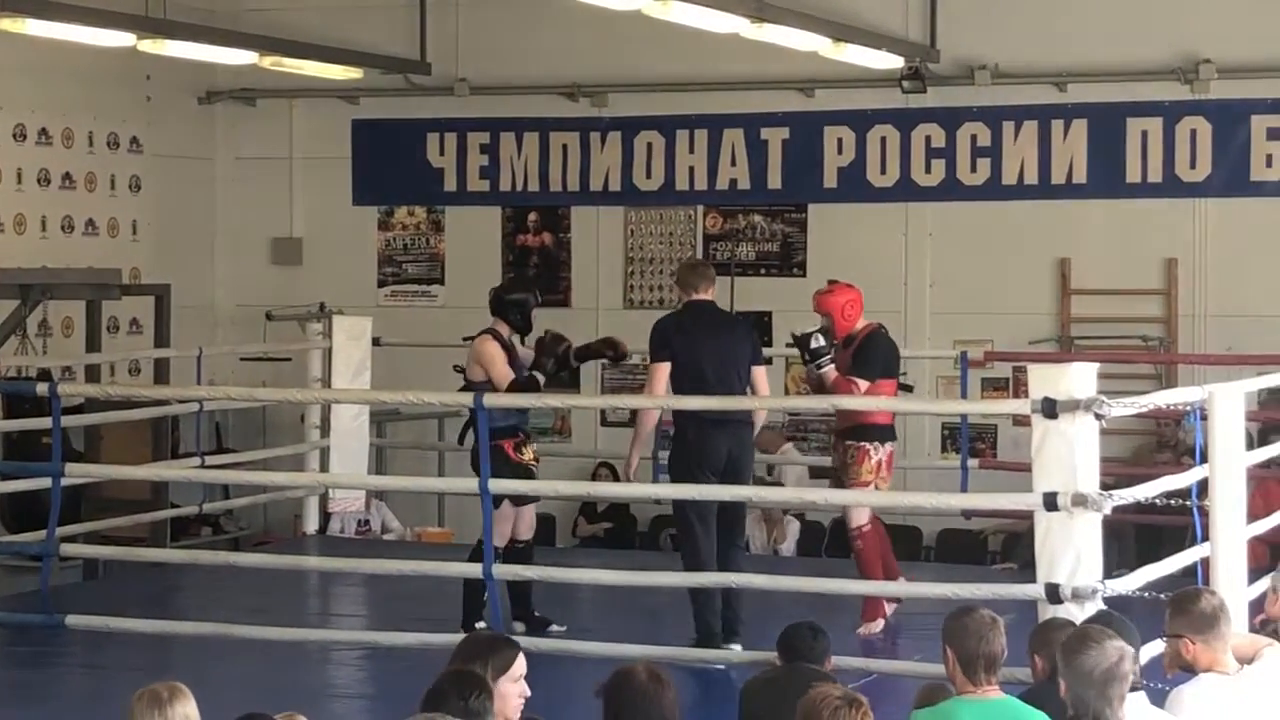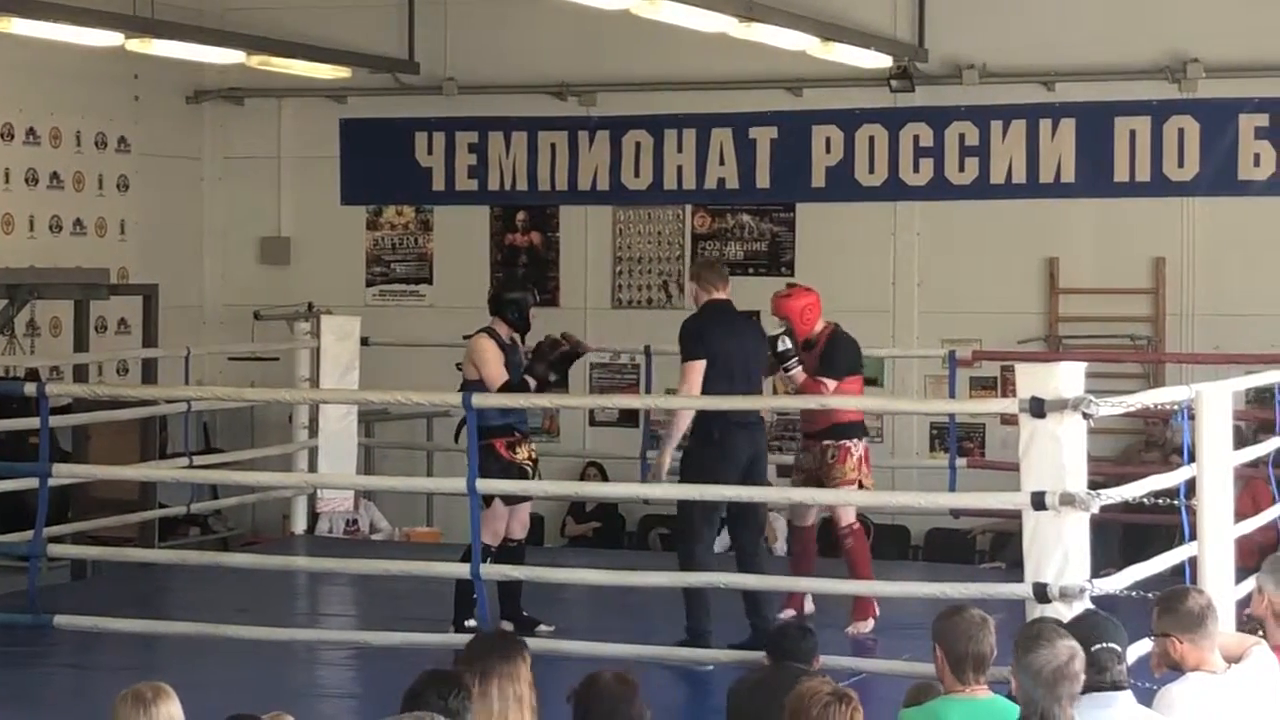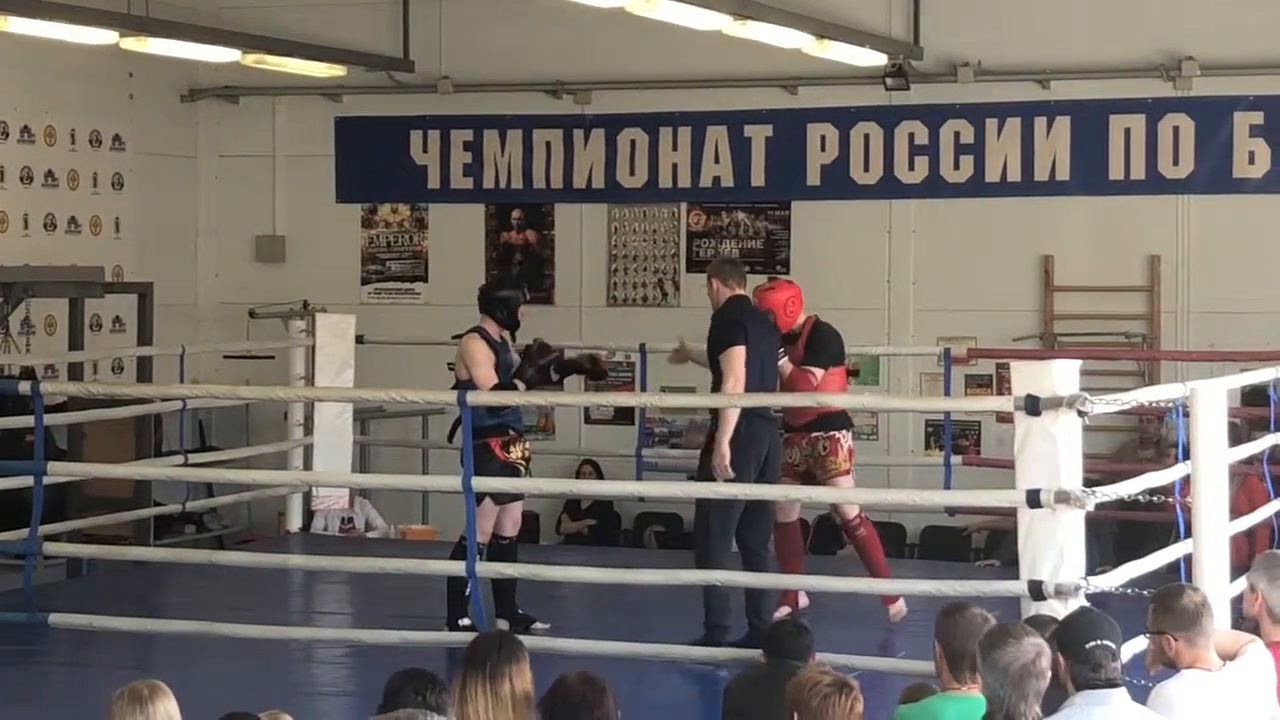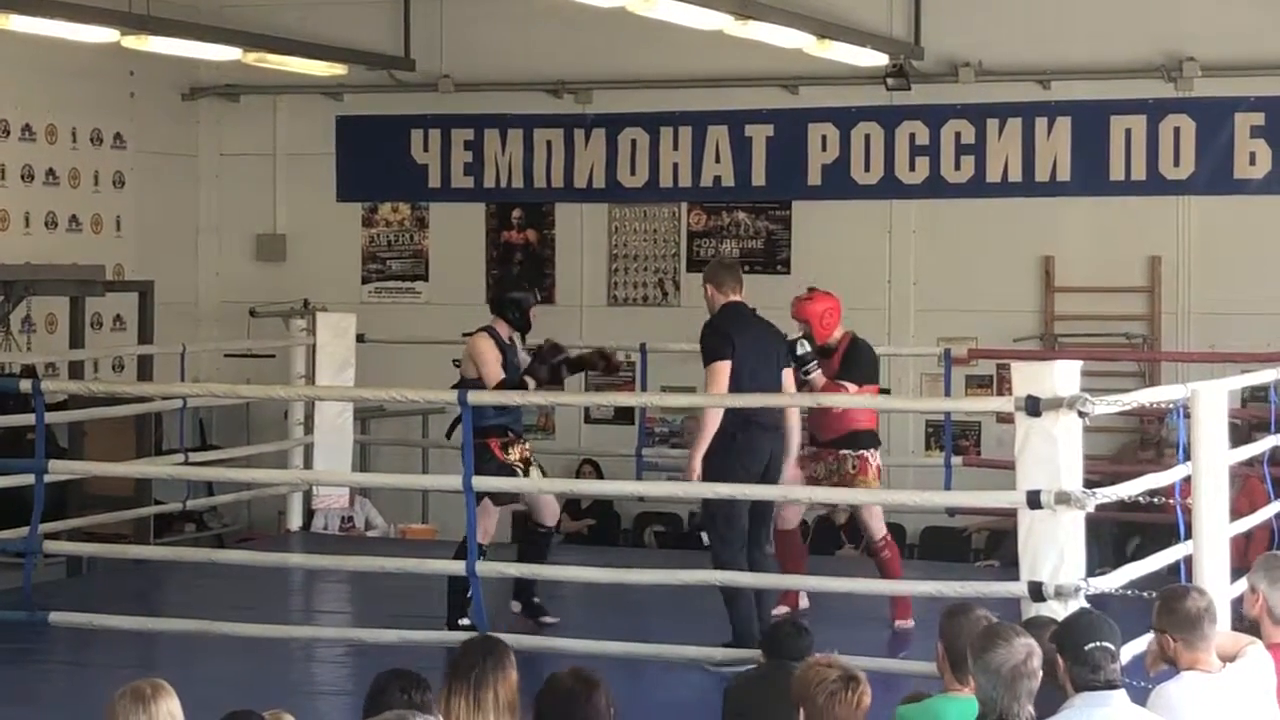
dt=0.4s
person 1, frame 1
left shoulder: (669, 327)
right shoulder: (742, 327)
left elbow: (655, 396)
right elbow: (763, 395)
left wrist: (635, 450)
left hip: (696, 440)
right hip: (738, 439)
left knee: (698, 541)
right knee: (732, 537)
left ankle: (710, 640)
right ankle: (731, 631)
person 1, frame 2
left shoulder: (697, 325)
right shoulder: (754, 328)
left elbow: (690, 394)
left wrist: (666, 449)
left hip: (715, 439)
right hip: (754, 439)
left knee: (696, 542)
right knee: (752, 540)
left ankle: (699, 639)
right ankle: (763, 633)
person 1, frame 3
left shoulder: (727, 317)
right shoulder: (763, 321)
left elbow: (734, 381)
left wrist: (721, 441)
right wrist: (697, 358)
left hip: (740, 433)
right hip: (768, 433)
left knee: (713, 536)
right knee: (755, 539)
left ankle: (716, 633)
right ankle: (760, 632)
person 1, frame 4
left shoulder: (718, 327)
right shoulder: (771, 331)
left elbow: (717, 394)
right elbow: (789, 399)
left wrist: (697, 453)
right wrist: (790, 456)
left hip: (734, 444)
right hip: (769, 443)
left knee: (728, 545)
right knee: (755, 543)
left ankle: (746, 642)
right ankle: (762, 635)
person 2, frame 1
left shoulder: (504, 345)
right shoulder: (486, 345)
left elbow: (551, 364)
right elbow: (517, 392)
left wrist: (593, 350)
right wrist: (542, 360)
left hip: (516, 448)
right hip: (499, 451)
left knee: (523, 534)
right knee: (497, 538)
left ankle: (524, 615)
right ankle: (472, 620)
person 2, frame 2
left shoulder: (510, 342)
right shoulder: (483, 344)
left elbow: (538, 384)
right elbow: (507, 394)
left wrist: (561, 359)
right wrist: (538, 364)
left hip: (517, 448)
right hip: (494, 450)
left knee: (517, 534)
right knee: (491, 536)
left ankle: (512, 615)
right ankle: (462, 619)
person 2, frame 3
left shoulder: (501, 340)
right shoulder: (474, 344)
left elbow: (525, 380)
right elbow: (493, 396)
left wrist: (572, 365)
right wrist: (528, 369)
left hip: (510, 447)
right hip: (488, 448)
left knee: (507, 533)
right knee: (481, 534)
left ankle: (508, 613)
right ankle: (457, 618)
person 2, frame 4
left shoulder: (510, 341)
right shoulder: (481, 343)
left elbow: (543, 374)
right elbow: (504, 392)
left wrist: (582, 362)
right wrist: (537, 367)
left hip: (513, 445)
right hip: (488, 448)
left knee: (548, 512)
right knee: (482, 535)
left ankle: (524, 596)
right ankle: (457, 617)
person 3, frame 1
left shoulder: (876, 344)
right shoulder: (847, 342)
left elbow: (849, 393)
right elbow: (824, 388)
left wrist: (823, 358)
right wrist: (809, 357)
left hip: (870, 441)
right hip: (848, 439)
left knee: (856, 522)
right knee: (863, 519)
left ankle: (876, 607)
right ankle: (892, 582)
person 3, frame 2
left shoulder: (839, 344)
right shoulder: (800, 344)
left elbow: (818, 394)
right elbow: (777, 378)
left wrist: (788, 362)
right wrist: (776, 357)
left hip: (843, 439)
right hip: (813, 440)
left knee: (844, 520)
right knee: (800, 518)
left ankle: (866, 606)
right ankle: (799, 598)
person 3, frame 3
left shoulder: (823, 335)
right shoulder: (782, 340)
left elbow: (806, 385)
left wrist: (775, 356)
left hip: (829, 432)
right hip: (795, 434)
left knee: (848, 513)
right knee: (784, 514)
left ankle: (889, 591)
right ankle: (793, 593)
person 3, frame 4
left shoulder: (859, 352)
right shoulder: (814, 351)
left wrist: (808, 367)
left hip: (856, 450)
right hip: (820, 450)
left knee: (875, 531)
right knee: (783, 519)
left ankle: (901, 608)
right ankle: (793, 594)
